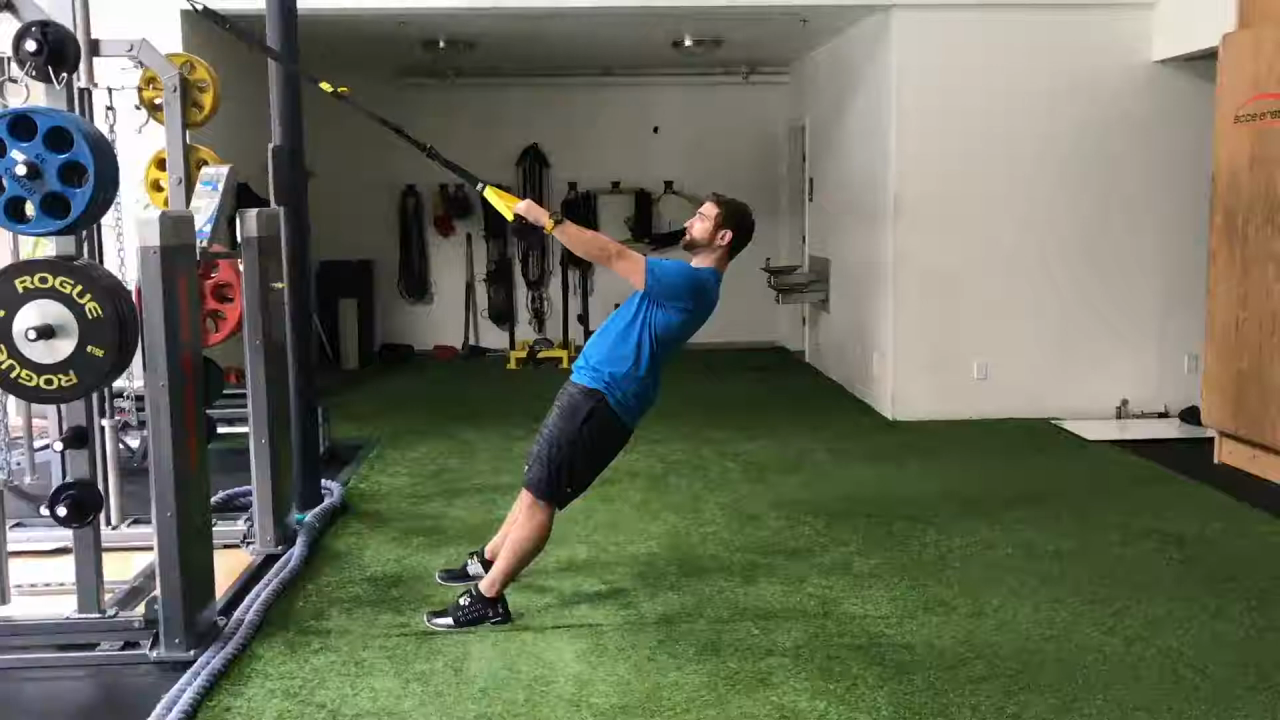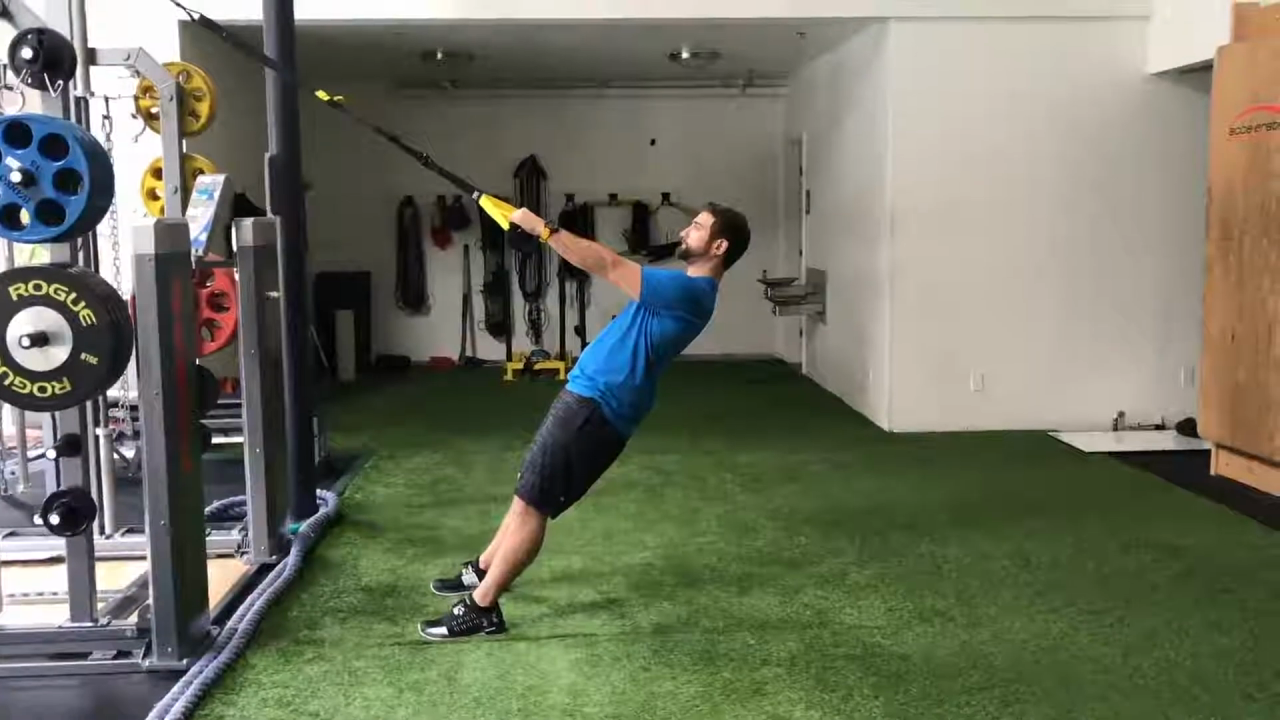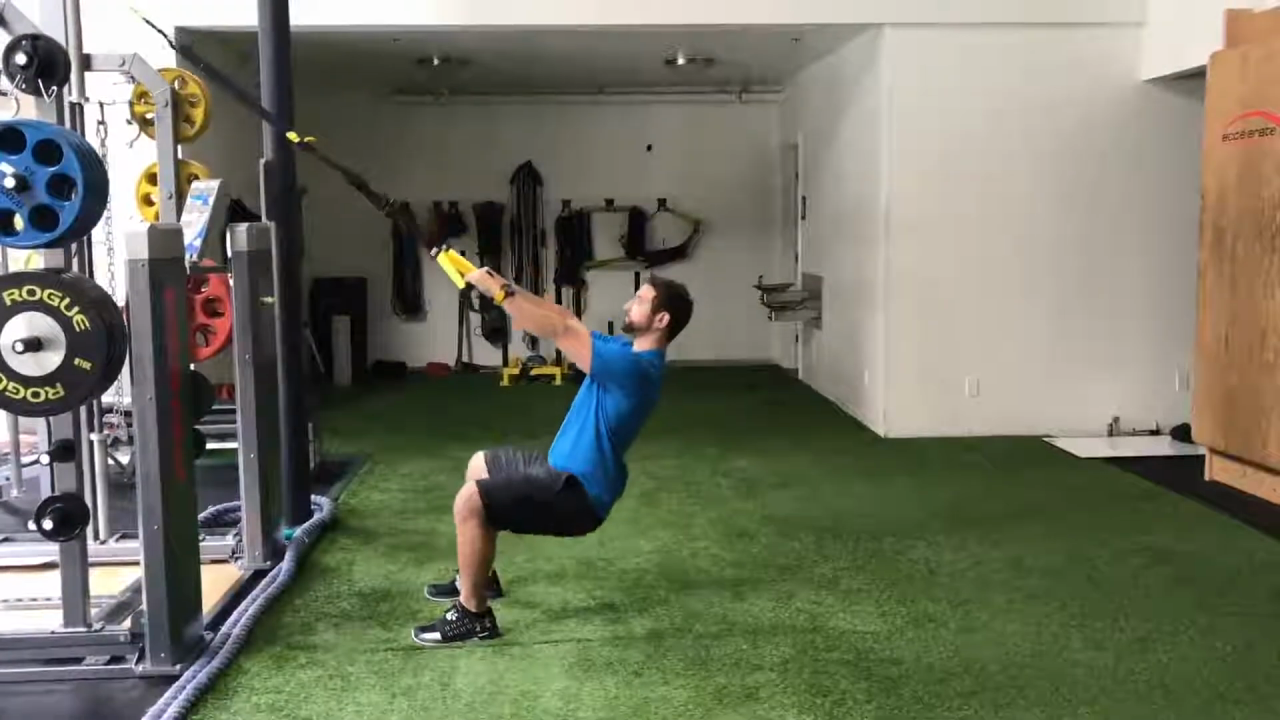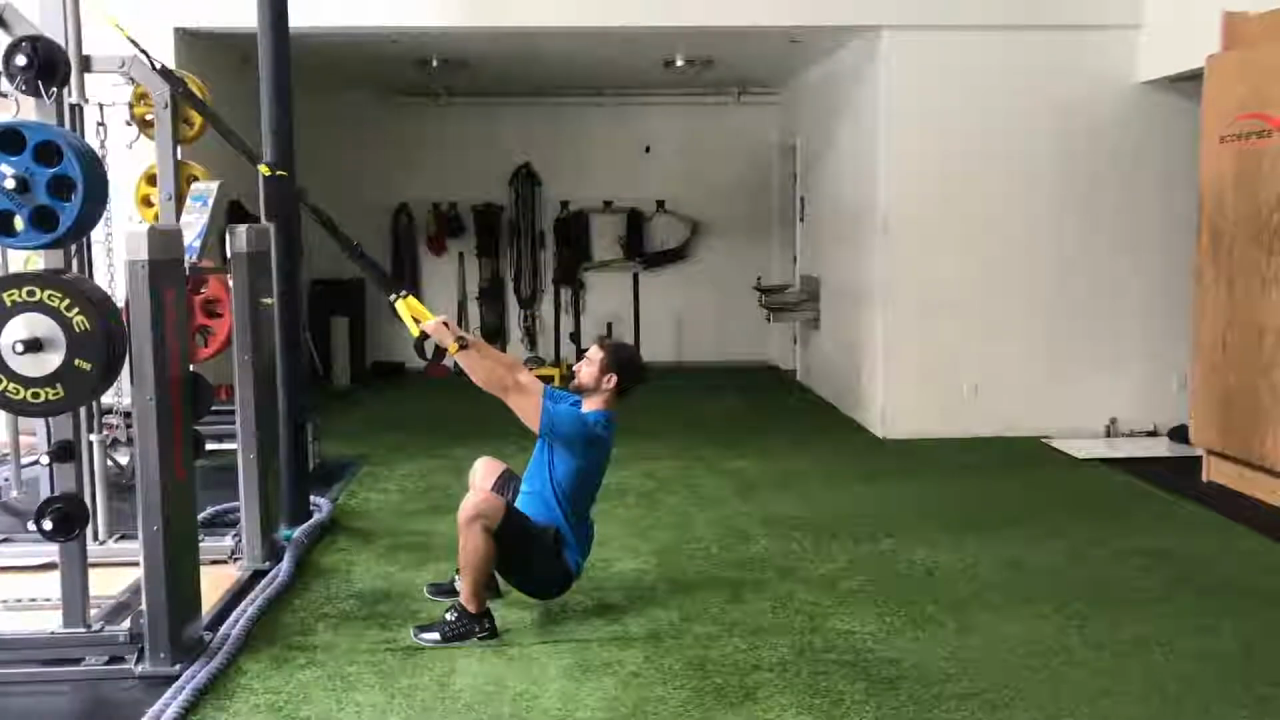
dt=0.7s
person 1, frame 1
left shoulder: (694, 283)
right shoulder: (687, 277)
left elbow: (612, 255)
right elbow: (617, 255)
left wrist: (546, 219)
right wrist: (551, 221)
left hip: (600, 397)
right hip: (594, 388)
left knee: (539, 495)
right knee: (537, 484)
left ankle: (487, 599)
right ankle: (488, 560)
person 1, frame 2
left shoulder: (689, 292)
right shoulder: (682, 288)
left elbow: (607, 265)
right elbow: (613, 266)
left wrist: (542, 229)
right wrist: (546, 230)
left hip: (596, 407)
right hip: (589, 396)
left knee: (529, 503)
right knee: (525, 491)
left ankle: (481, 610)
right ankle: (482, 569)
person 1, frame 3
left shoulder: (637, 367)
right shoulder: (631, 352)
left elbow: (560, 331)
right elbow: (567, 320)
left wrist: (498, 292)
right wrist: (505, 287)
left hip: (577, 491)
right hip: (566, 469)
left knee: (469, 501)
right knee: (479, 466)
left ankle: (474, 614)
right ankle: (478, 577)
person 1, frame 4
left shoulder: (584, 428)
right shoulder: (577, 406)
left elbow: (507, 387)
right elbow: (519, 373)
left wrist: (452, 343)
right wrist: (461, 337)
left hip: (551, 562)
right hip: (543, 530)
left knee: (477, 508)
right knee: (485, 470)
left ankle: (472, 616)
right ankle: (477, 578)
